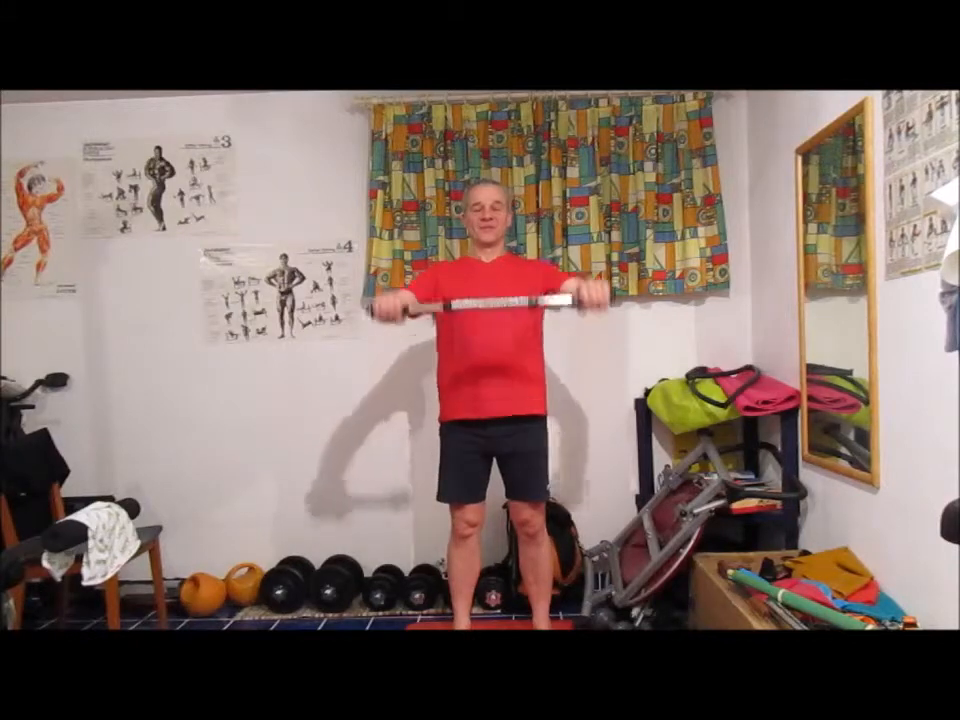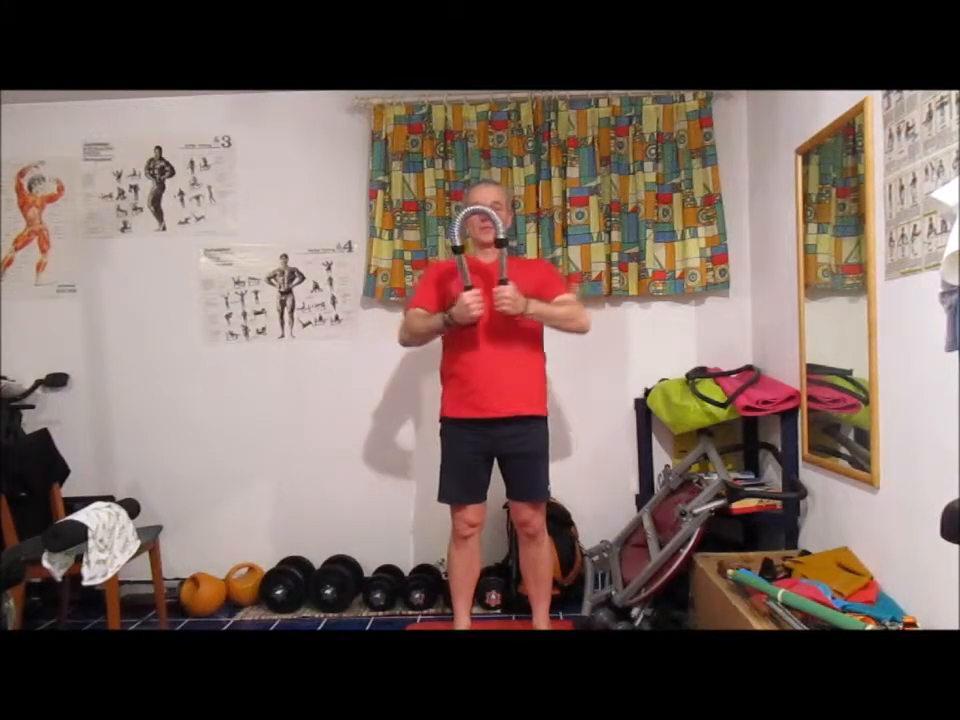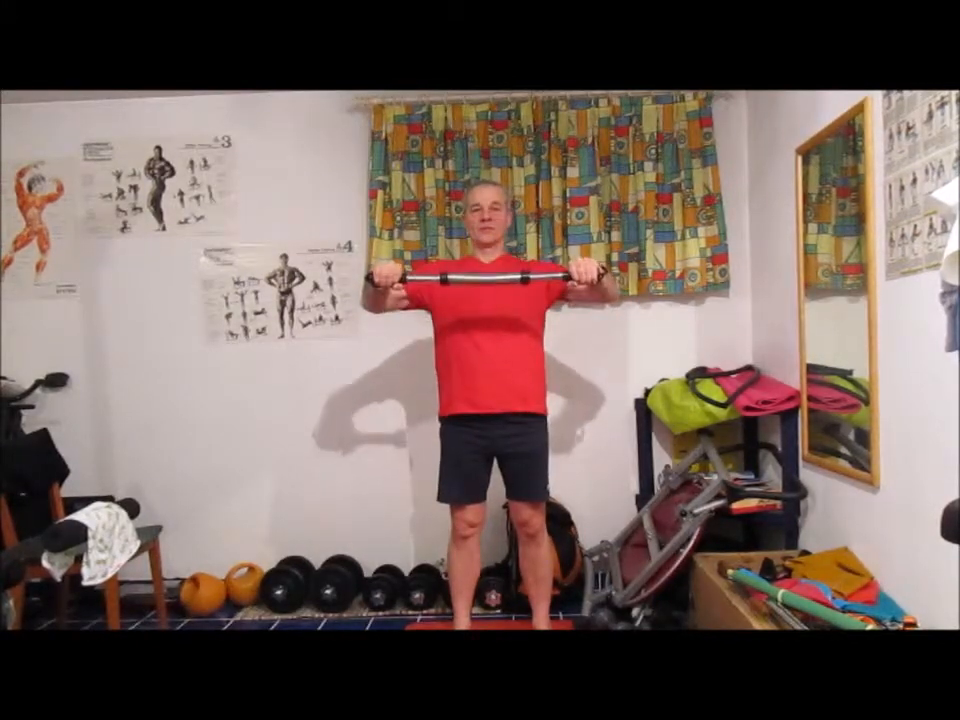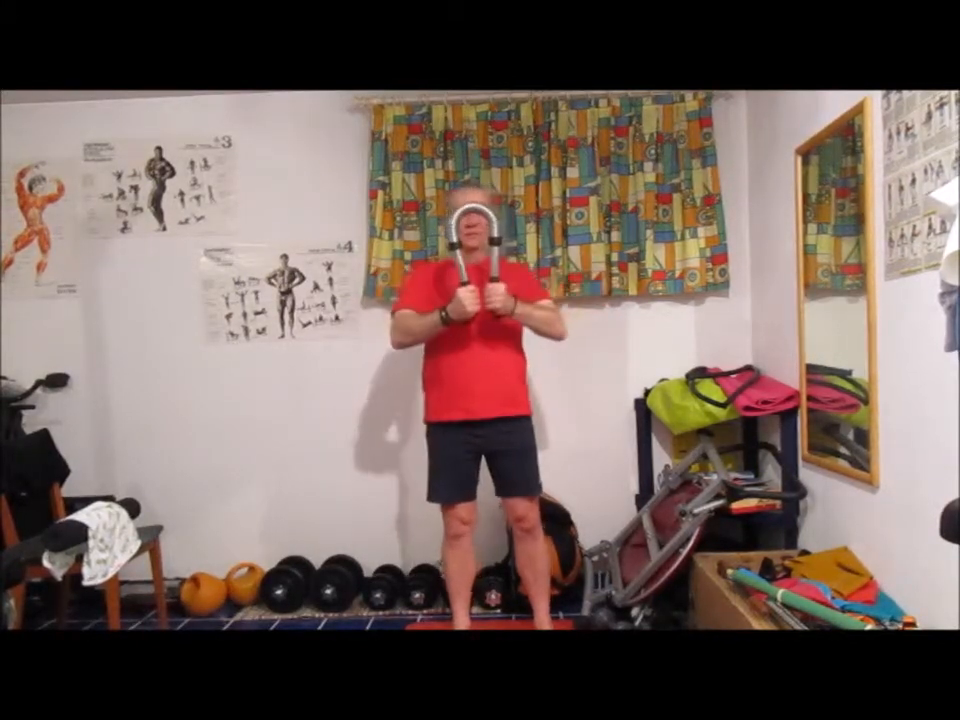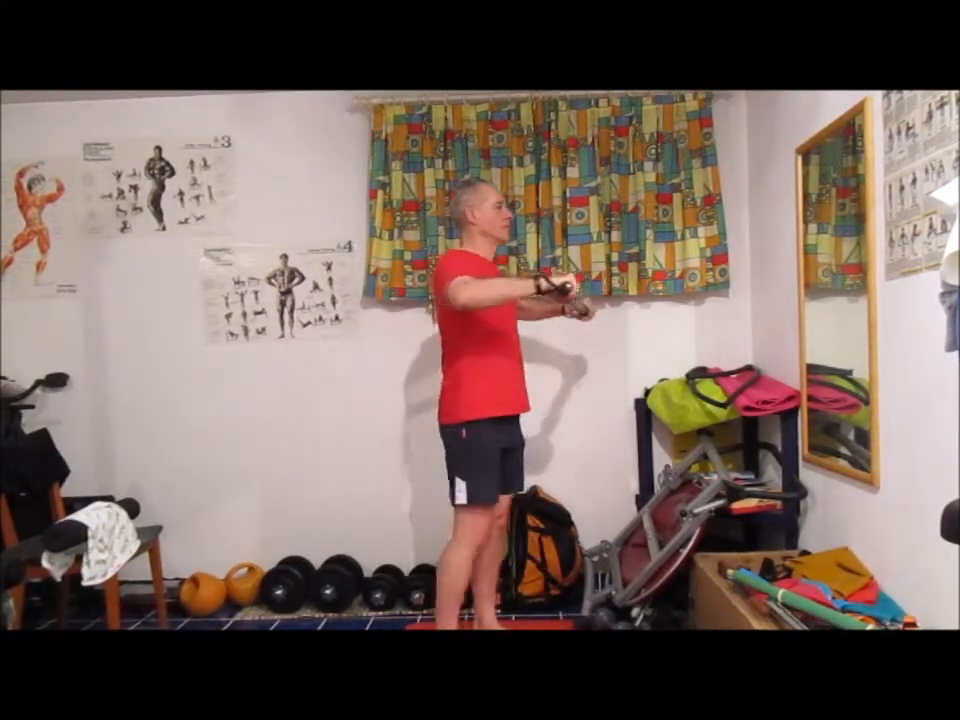
dt=1s
person 1, frame 1
left shoulder: (537, 272)
right shoulder: (440, 275)
left elbow: (581, 291)
right elbow: (399, 304)
left wrist: (594, 290)
right wrist: (387, 303)
left hip: (524, 417)
right hip: (461, 419)
left knee: (531, 523)
right knee: (465, 524)
left ankle: (542, 623)
right ankle: (461, 623)
person 1, frame 2
left shoulder: (537, 271)
right shoulder: (440, 274)
left elbow: (581, 321)
right elbow: (408, 333)
left wrist: (526, 304)
right wrist: (450, 316)
left hip: (524, 419)
right hip: (463, 421)
left knee: (531, 524)
right knee: (465, 525)
left ankle: (542, 622)
right ankle: (461, 623)
person 1, frame 3
left shoulder: (539, 274)
right shoulder: (437, 275)
left elbow: (609, 296)
right elbow: (376, 305)
left wrist: (596, 274)
right wrist: (378, 282)
left hip: (524, 419)
right hip: (462, 422)
left knee: (531, 523)
right knee: (465, 525)
left ankle: (541, 622)
right ankle: (461, 623)
person 1, frame 4
left shoulder: (517, 274)
right shoulder: (426, 276)
left elbow: (558, 328)
right elbow: (400, 334)
left wrist: (512, 306)
right wrist: (449, 312)
left hip: (510, 418)
right hip: (449, 422)
left knee: (526, 519)
right knee: (458, 525)
left ankle: (543, 621)
right ankle: (461, 623)
person 1, frame 5
left shoulder: (490, 273)
right shoulder: (455, 263)
left elbow: (518, 308)
right elbow: (463, 296)
left wrist: (564, 308)
right wrist: (543, 283)
left hip: (504, 416)
right hip: (470, 419)
left knee: (498, 520)
right knee: (472, 529)
left ankle: (486, 619)
right ankle: (446, 627)
